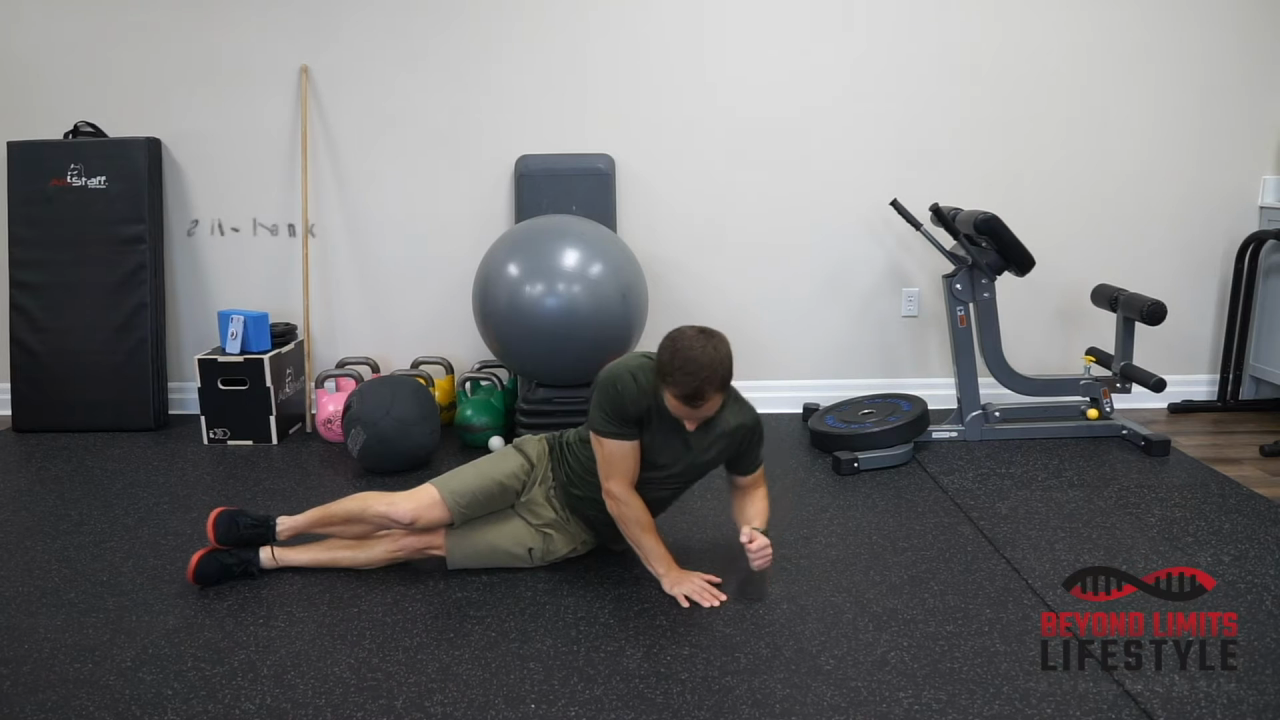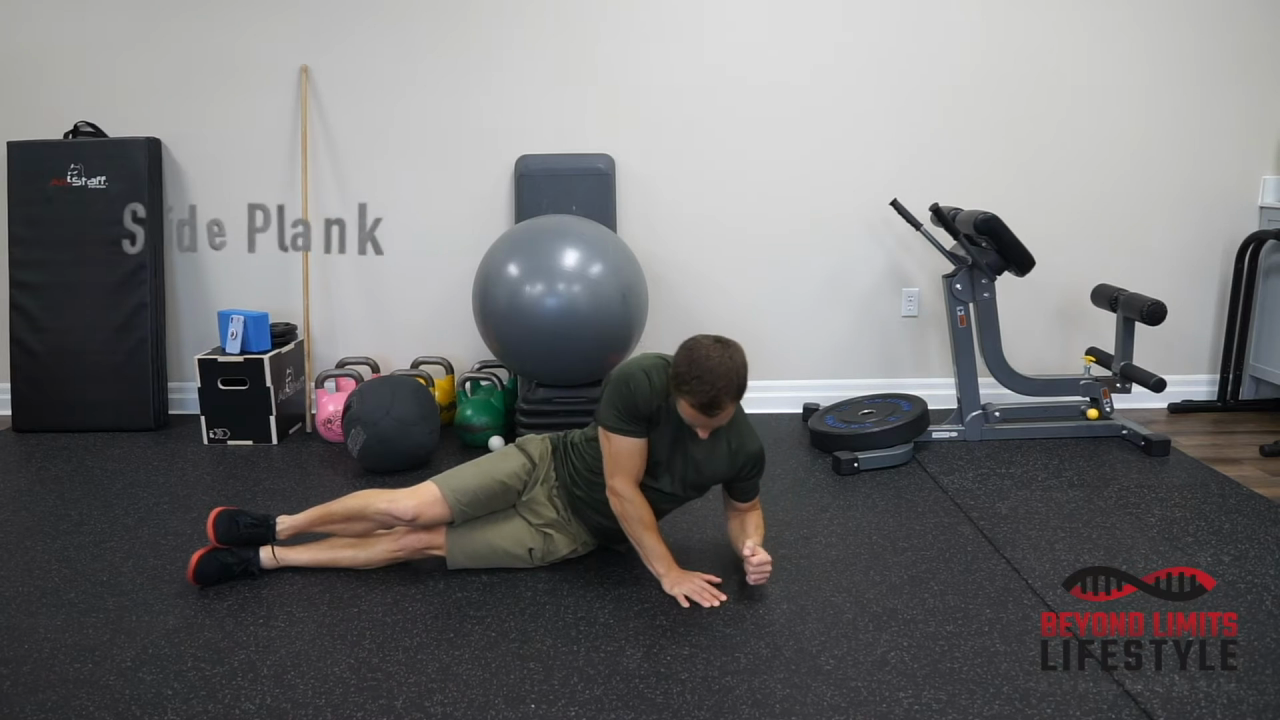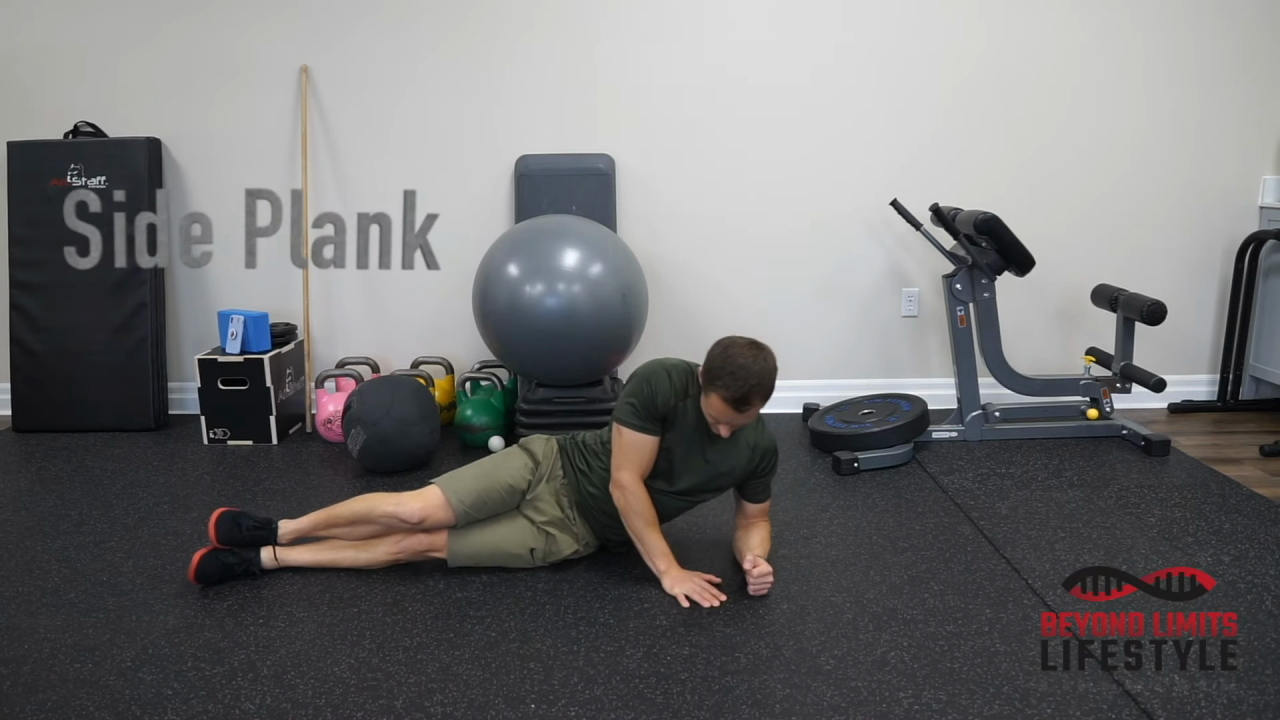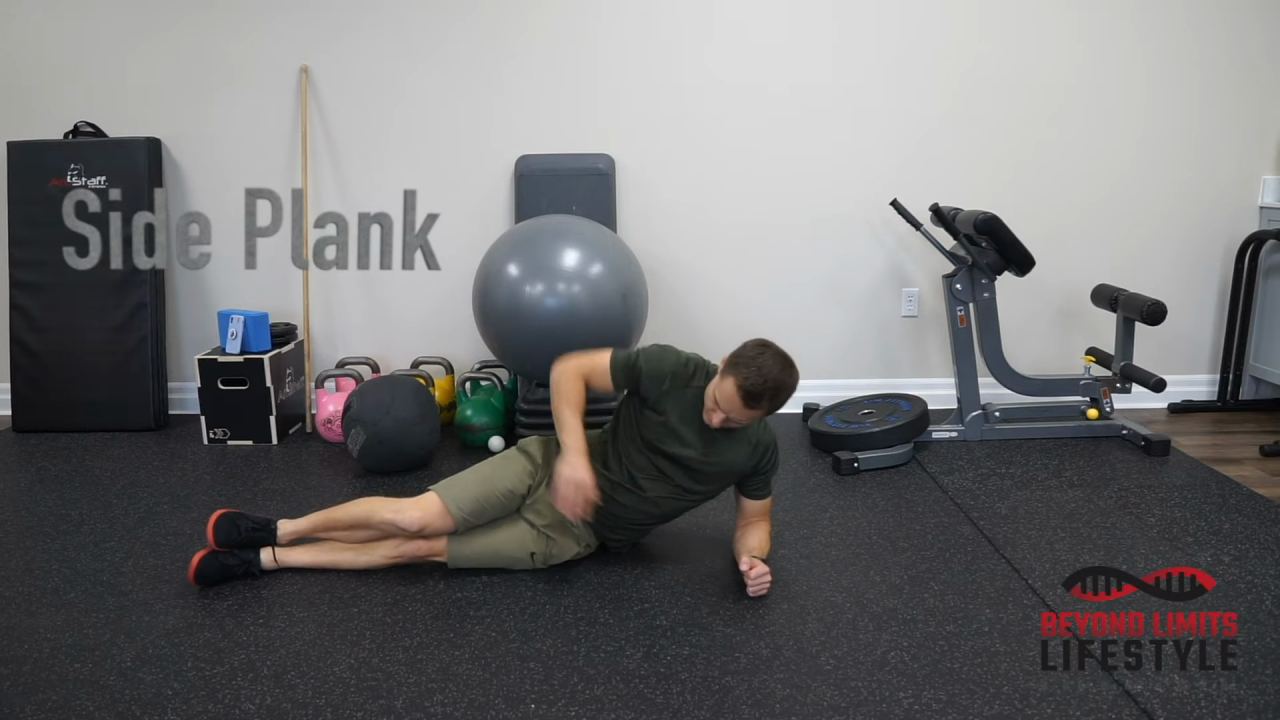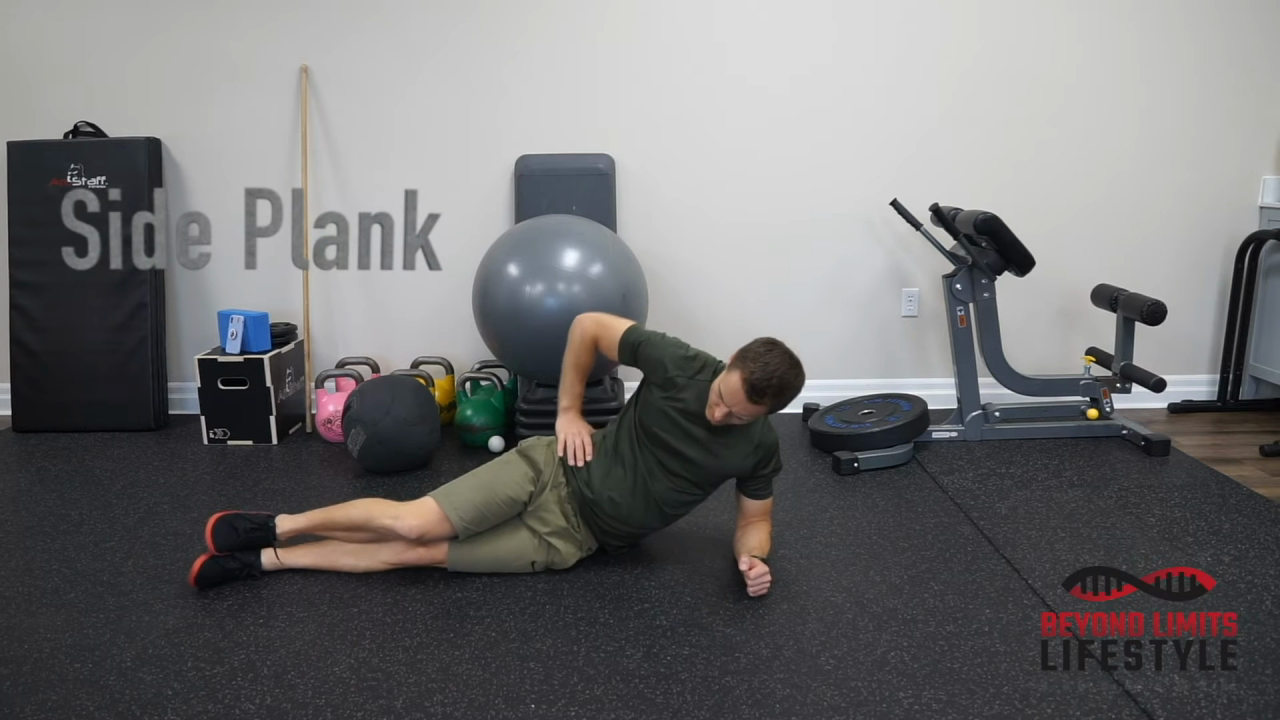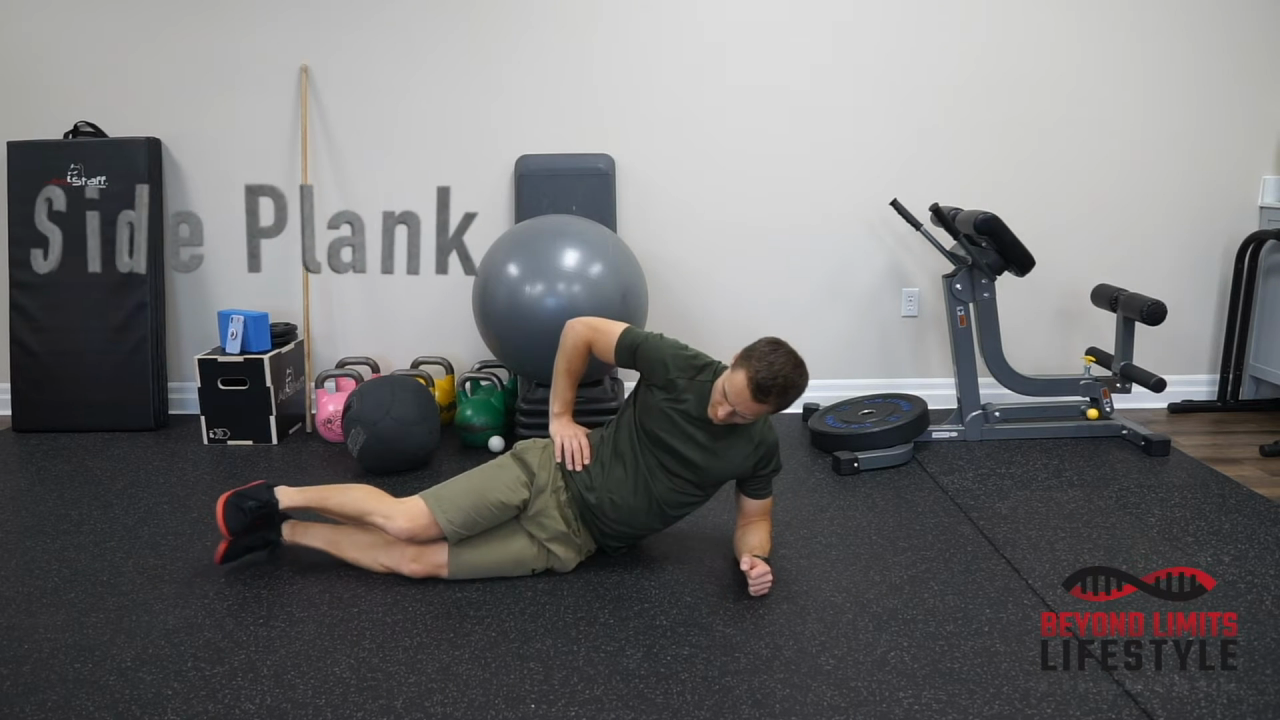
dt=0.5s
person 1, frame 1
left shoulder: (740, 424)
right shoulder: (624, 380)
left elbow: (750, 488)
right elbow: (617, 491)
left wrist: (755, 532)
right wrist: (669, 572)
left hip: (574, 529)
right hip: (543, 465)
left knee: (418, 544)
right knee: (409, 514)
left ankle: (265, 559)
right ankle: (278, 527)
person 1, frame 2
left shoulder: (743, 449)
right shoulder: (638, 380)
left elbow: (743, 510)
right elbow: (622, 488)
left wrist: (752, 549)
right wrist: (668, 572)
left hip: (573, 530)
right hip: (544, 467)
left knee: (415, 543)
right knee: (407, 509)
left ankle: (264, 559)
right ankle: (278, 526)
person 1, frame 3
left shoulder: (758, 448)
right shoulder: (661, 382)
left elbow: (753, 519)
right elbow: (626, 482)
left wrist: (754, 559)
right wrist: (668, 570)
left hip: (573, 531)
right hip: (551, 466)
left knee: (419, 545)
right knee: (415, 512)
left ankle: (265, 560)
right ankle: (281, 529)
person 1, frame 4
left shoulder: (758, 450)
right shoulder: (671, 370)
left elbow: (753, 519)
right elbow: (570, 370)
left wrist: (753, 559)
right wrist: (572, 451)
left hip: (579, 537)
right hip: (550, 479)
left knee: (420, 550)
right knee: (415, 517)
left ankle: (264, 561)
right ankle: (279, 530)
person 1, frame 5
left shoulder: (758, 448)
right shoulder: (680, 366)
left elbow: (754, 520)
right elbow: (589, 326)
left wrist: (752, 559)
right wrist: (569, 411)
left hip: (571, 538)
right hip: (552, 474)
left knee: (417, 554)
right knee: (415, 523)
left ankle: (264, 562)
right ankle: (278, 526)
person 1, frame 6
left shoulder: (759, 449)
right shoulder: (677, 364)
left elbow: (754, 520)
right elbow: (581, 330)
left wrist: (756, 559)
right wrist: (560, 416)
left hip: (571, 541)
right hip: (550, 476)
left knee: (416, 562)
right knee: (405, 521)
left ankle: (286, 532)
right ankle: (281, 500)
